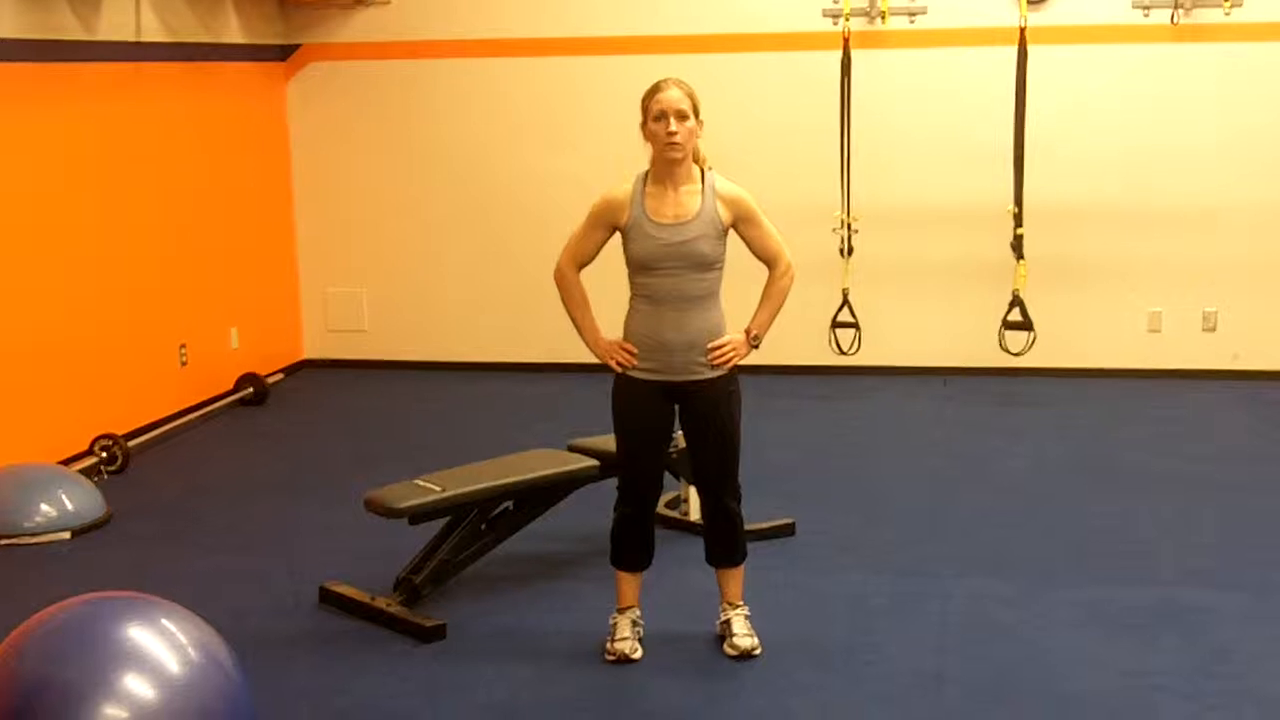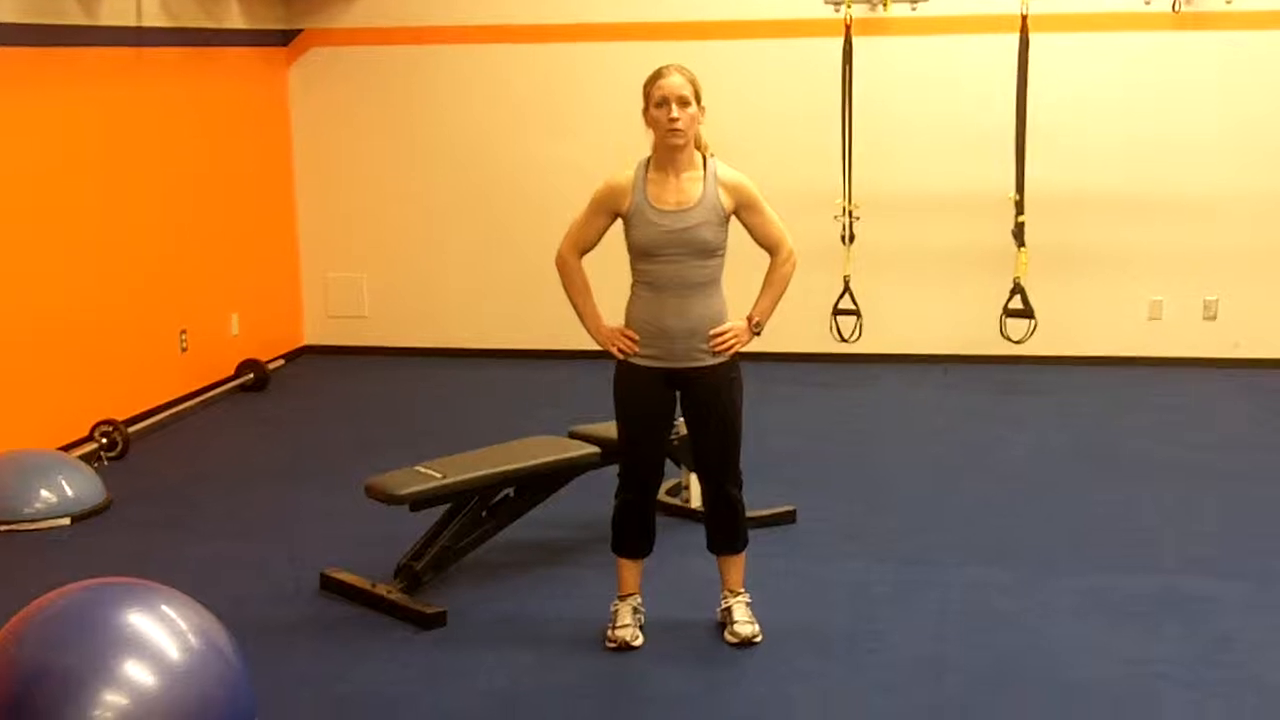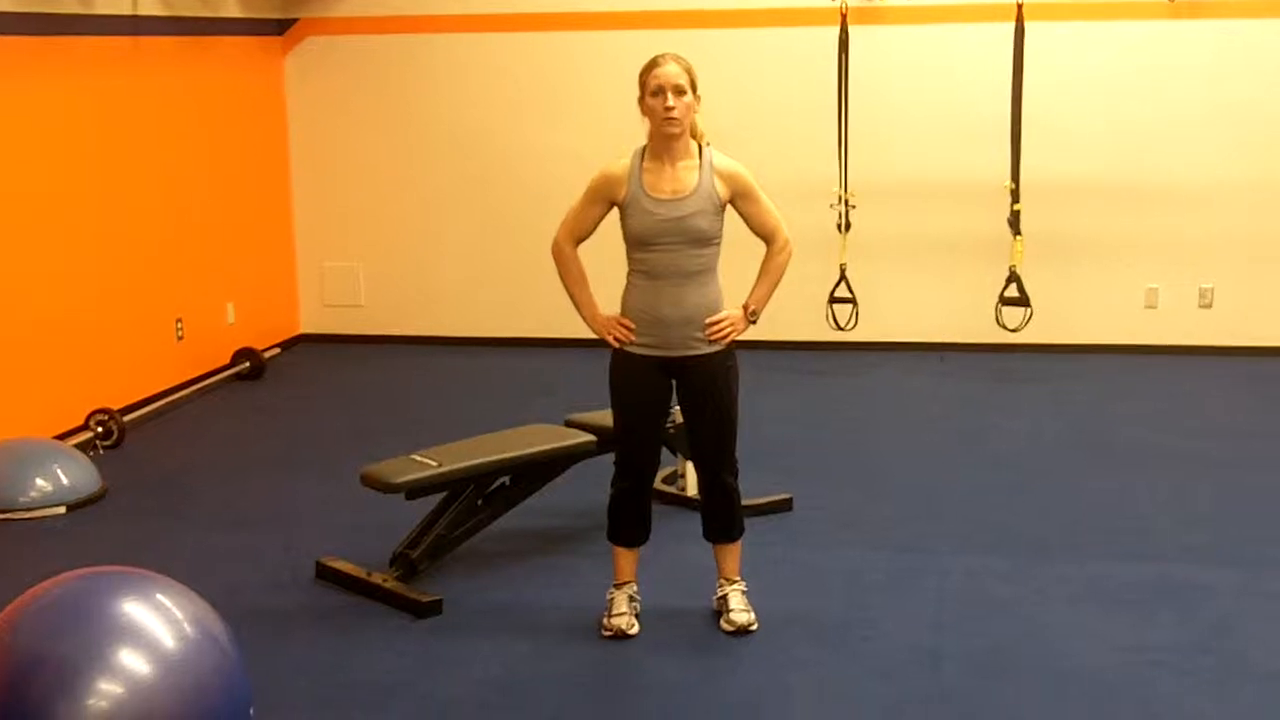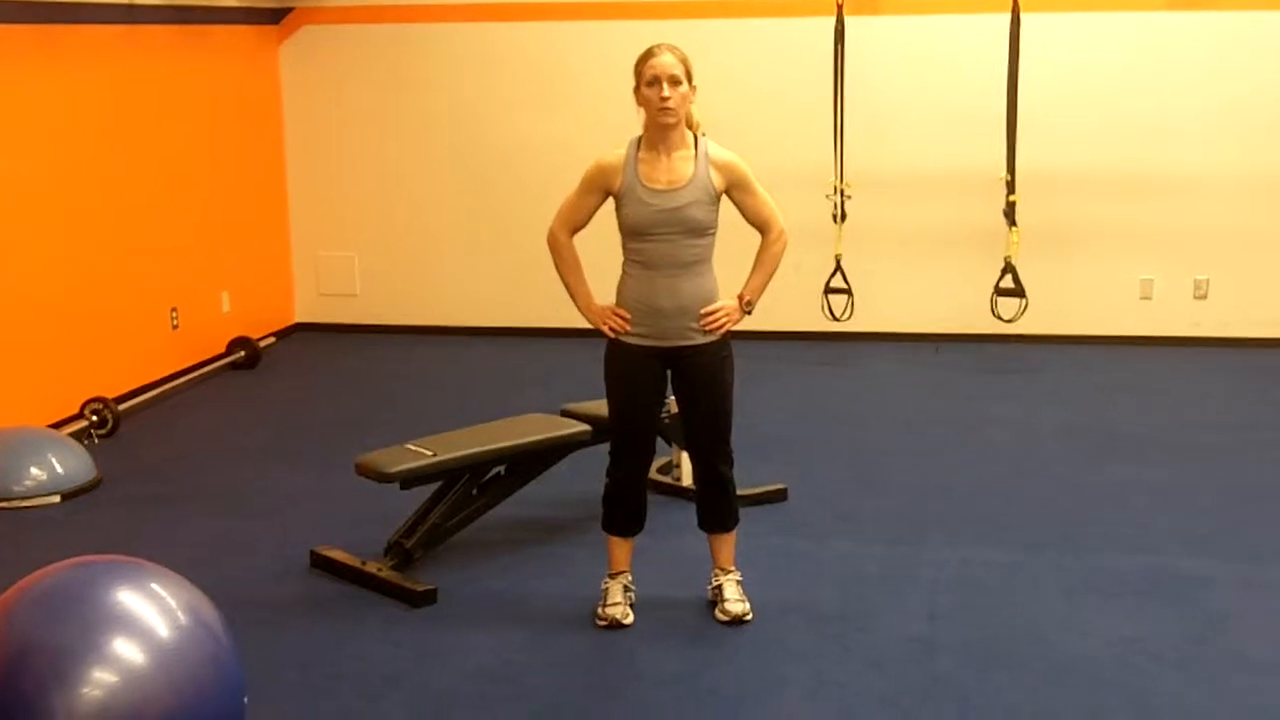
dt=0.2s
person 1, frame 1
left shoulder: (727, 197)
right shoulder: (620, 201)
left elbow: (782, 267)
right elbow: (567, 268)
left wrist: (752, 336)
right wrist: (596, 341)
left hip: (709, 373)
right hip: (641, 375)
left knee: (721, 494)
right knee: (636, 495)
left ankle: (734, 611)
right ankle: (627, 616)
person 1, frame 2
left shoulder: (729, 185)
right shoulder: (622, 188)
left elbow: (784, 254)
right elbow: (568, 255)
left wrist: (753, 322)
right wrist: (598, 327)
left hip: (711, 359)
right hip: (643, 361)
left knee: (722, 481)
right knee: (637, 483)
left ankle: (735, 599)
right ankle: (628, 602)
person 1, frame 3
left shoulder: (725, 174)
right shoulder: (617, 177)
left elbow: (780, 243)
right elbow: (564, 244)
left wrist: (749, 312)
right wrist: (593, 316)
left hip: (707, 348)
right hip: (638, 351)
left knee: (718, 470)
right knee: (633, 471)
left ankle: (730, 588)
right ankle: (623, 591)
person 1, frame 4
left shoulder: (720, 163)
right shoulder: (613, 166)
left elbow: (775, 233)
right elbow: (560, 233)
left wrist: (744, 302)
right wrist: (589, 306)
left hip: (703, 338)
right hip: (634, 340)
left knee: (713, 459)
right knee: (628, 461)
left ankle: (726, 577)
right ankle: (618, 581)
